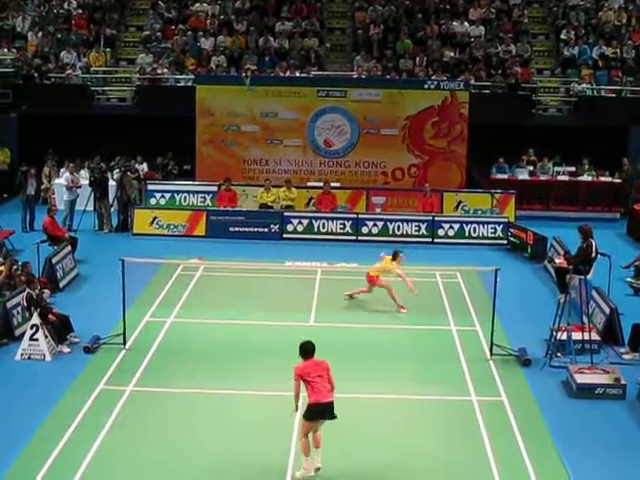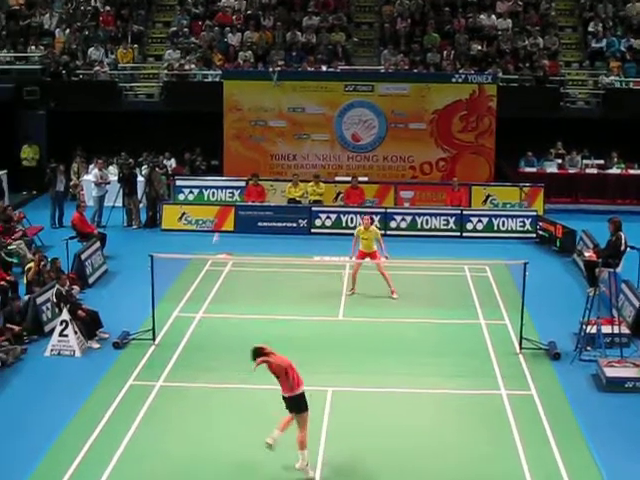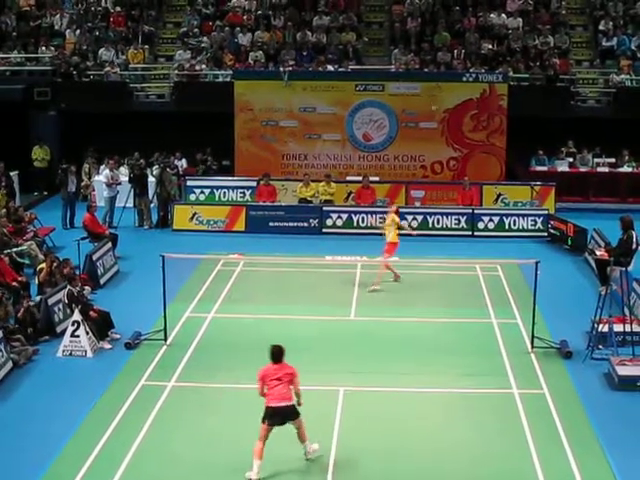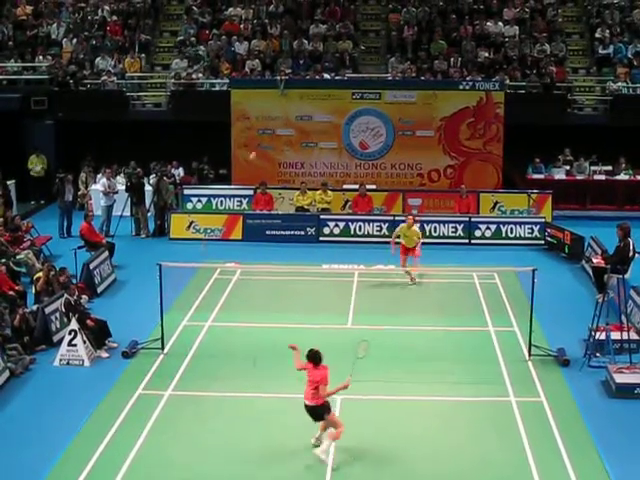
dt=1s
person 1, frame 1
left shoulder: (299, 368)
right shoulder: (324, 363)
left elbow: (296, 392)
right elbow: (332, 385)
left wrist: (296, 405)
left hip: (315, 404)
right hip: (329, 403)
left knee: (303, 435)
right knee: (315, 430)
right ankle: (316, 462)
person 1, frame 2
left shoulder: (271, 364)
right shoulder: (278, 363)
right elbow: (283, 363)
left hip: (288, 395)
right hip: (295, 396)
left knee: (293, 415)
right knee: (303, 429)
left ankle: (273, 438)
right ankle: (303, 464)
person 1, frame 3
left shoulder: (263, 371)
right shoulder: (290, 369)
left elbow: (261, 393)
right elbow: (297, 390)
right wrist: (299, 400)
left hip: (272, 408)
right hip: (288, 406)
left knee: (261, 440)
right knee: (300, 427)
right ankle: (308, 451)
person 1, frame 4
left shoulder: (311, 366)
right shoulder: (322, 373)
left elbow: (298, 367)
right elbow: (323, 395)
left wrist: (295, 351)
right wrist: (341, 387)
left hip: (309, 404)
right hip: (316, 406)
left knee: (328, 419)
right knee: (339, 428)
left ankle: (318, 439)
right ankle: (322, 450)
